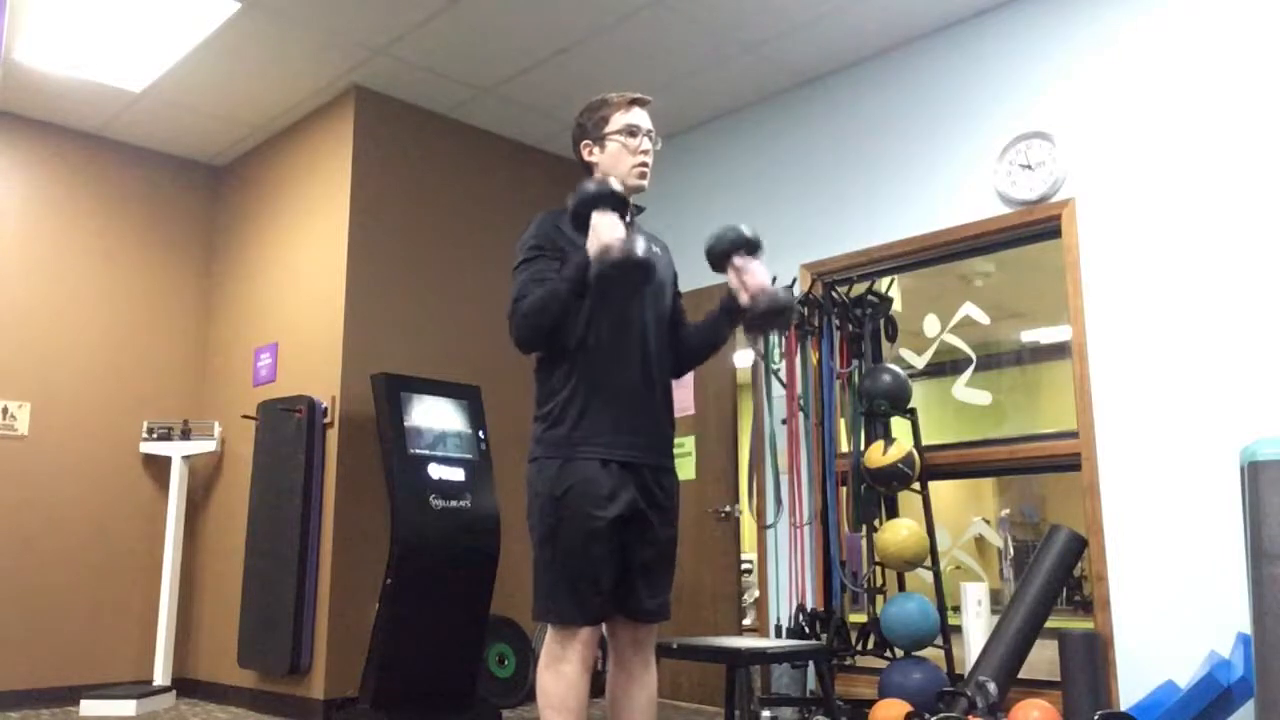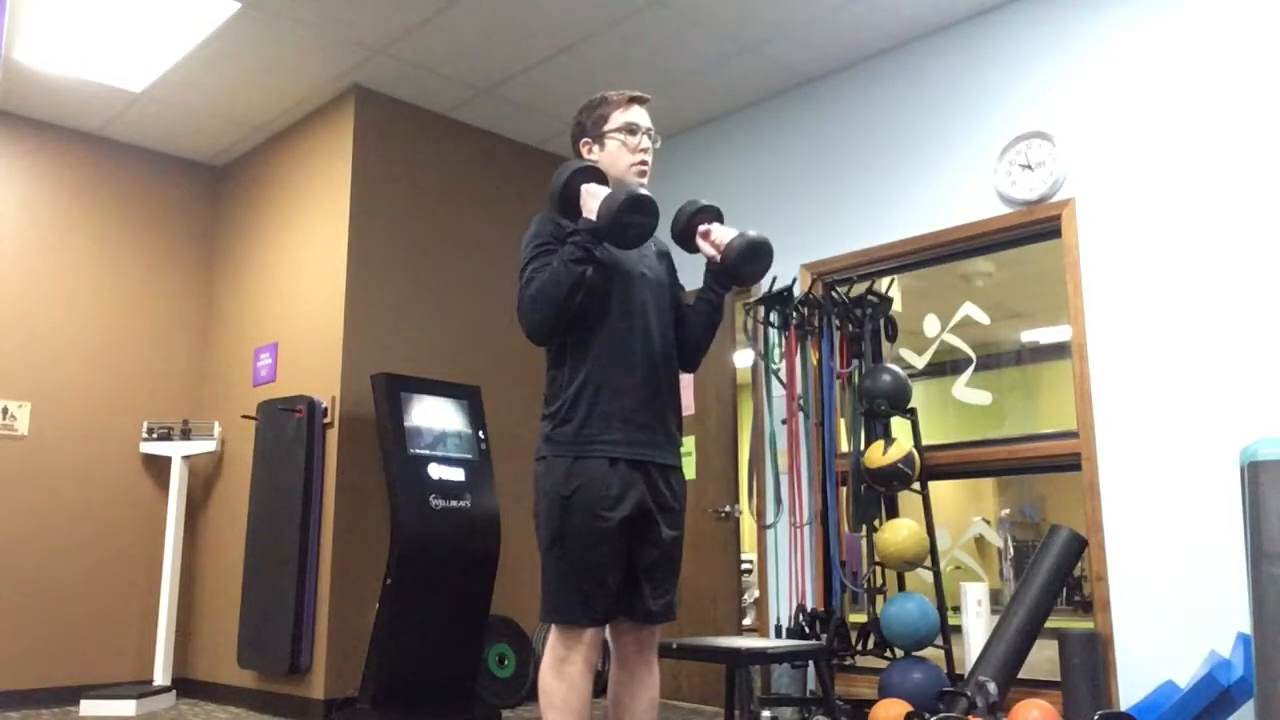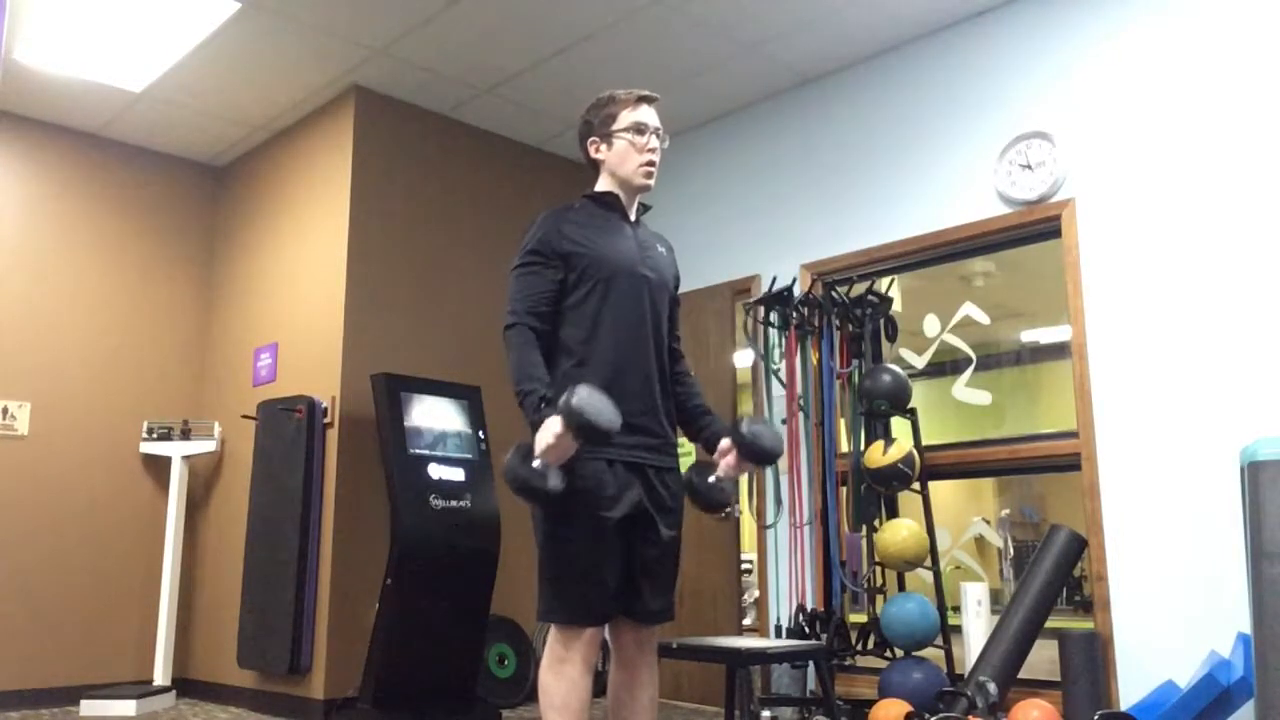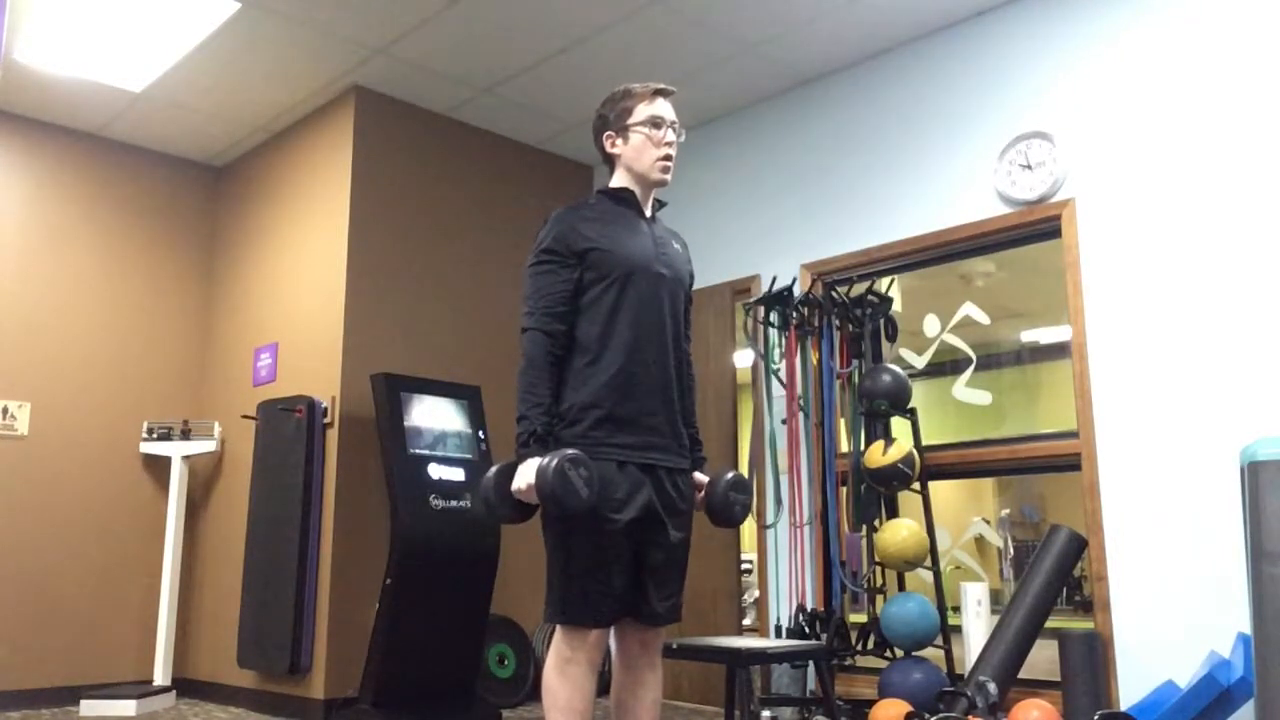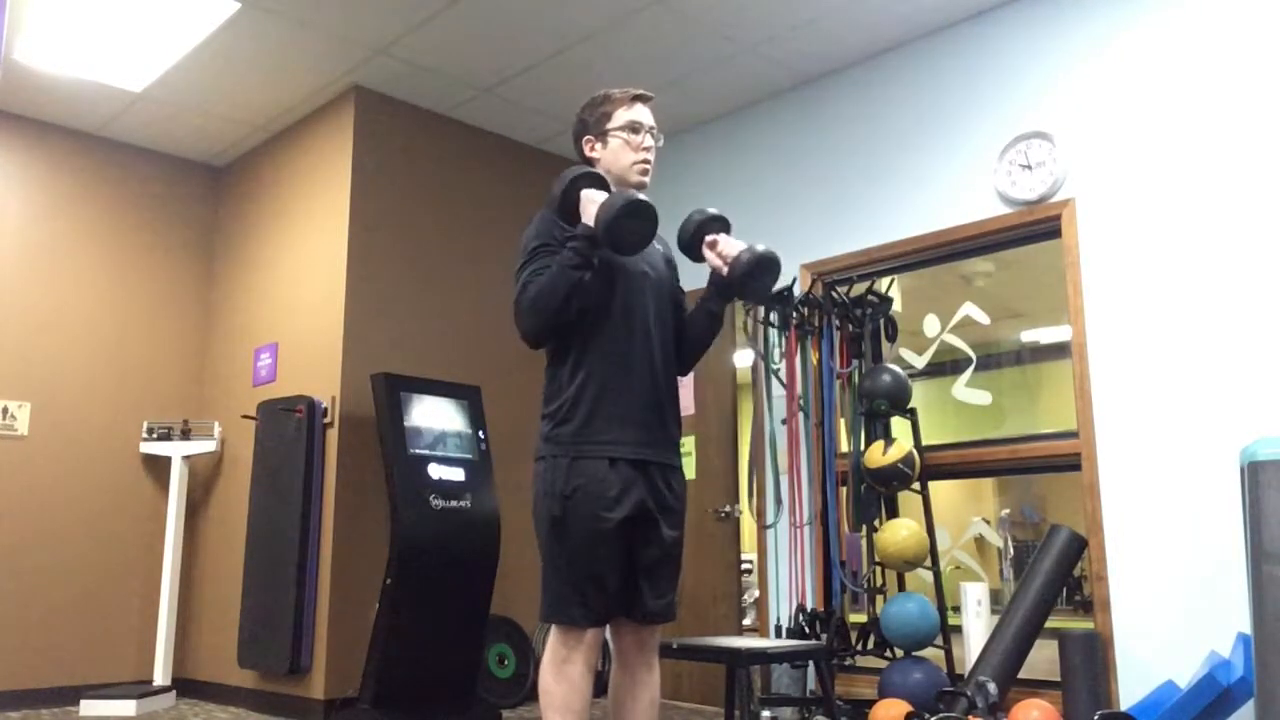
dt=1s
person 1, frame 1
left shoulder: (657, 250)
right shoulder: (557, 229)
left elbow: (676, 357)
right elbow: (525, 326)
left wrist: (732, 307)
right wrist: (588, 261)
left hip: (649, 462)
right hip: (578, 459)
left knee: (638, 631)
right knee: (573, 629)
person 1, frame 2
left shoulder: (655, 246)
right shoulder: (560, 225)
left elbow: (684, 352)
right elbow: (537, 318)
left wrist: (717, 274)
right wrist: (588, 234)
left hip: (656, 460)
right hip: (585, 457)
left knee: (642, 634)
right knee: (578, 631)
person 1, frame 3
left shoulder: (660, 248)
right shoulder: (560, 230)
right elbow: (522, 332)
left wrist: (714, 433)
right wrist: (544, 413)
left hip: (654, 464)
right hip: (586, 461)
left knee: (641, 632)
right knee: (576, 630)
person 1, frame 4
left shoulder: (675, 246)
right shoulder: (575, 226)
right elbow: (540, 341)
left wrist: (695, 459)
right wrist: (533, 446)
left hip: (664, 468)
right hip: (592, 463)
left knee: (647, 634)
right knee: (582, 631)
person 1, frame 5
left shoulder: (658, 247)
right shoulder: (560, 224)
left elbow: (680, 355)
right elbow: (534, 322)
left wrist: (721, 284)
right wrist: (588, 240)
left hip: (656, 461)
right hip: (584, 458)
left knee: (643, 632)
right knee: (577, 629)
